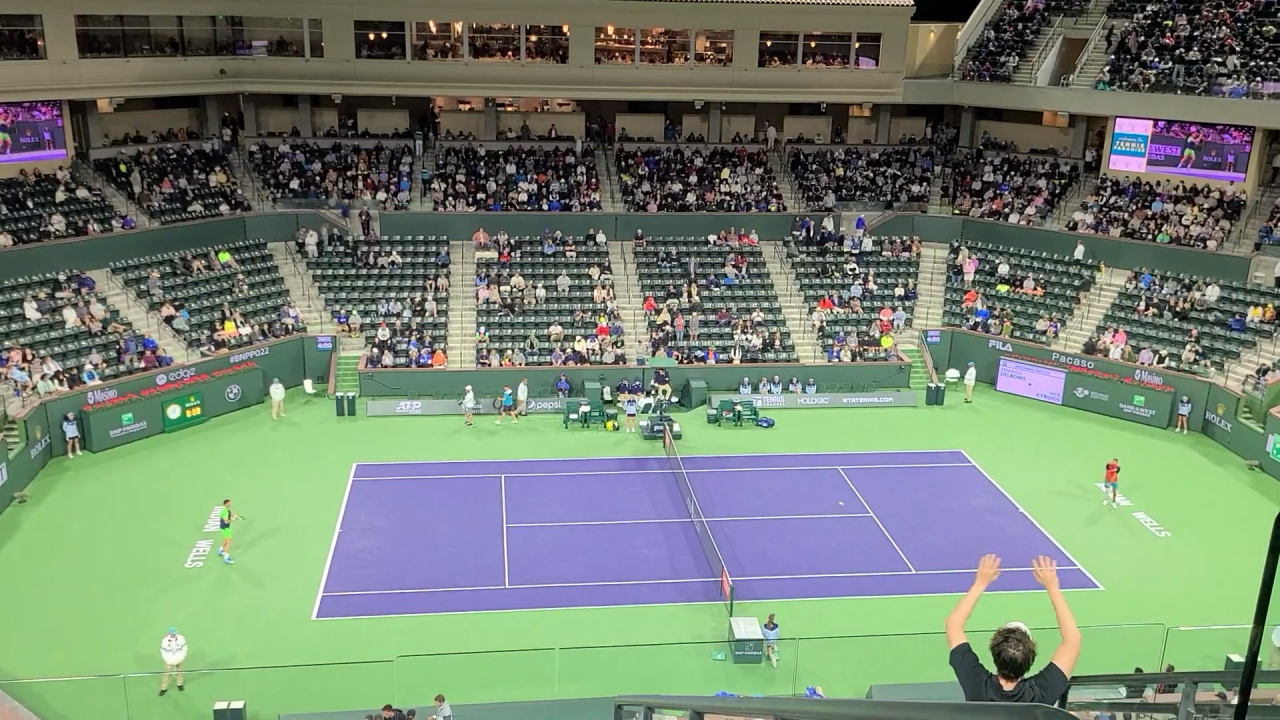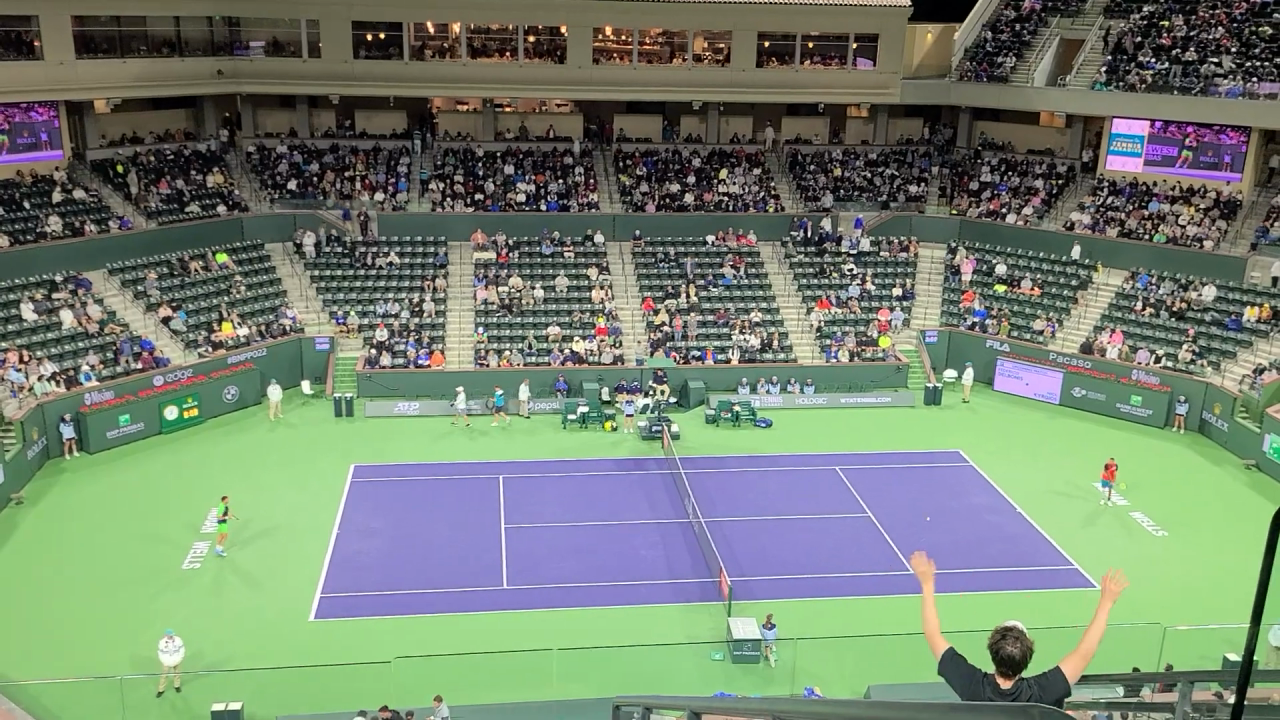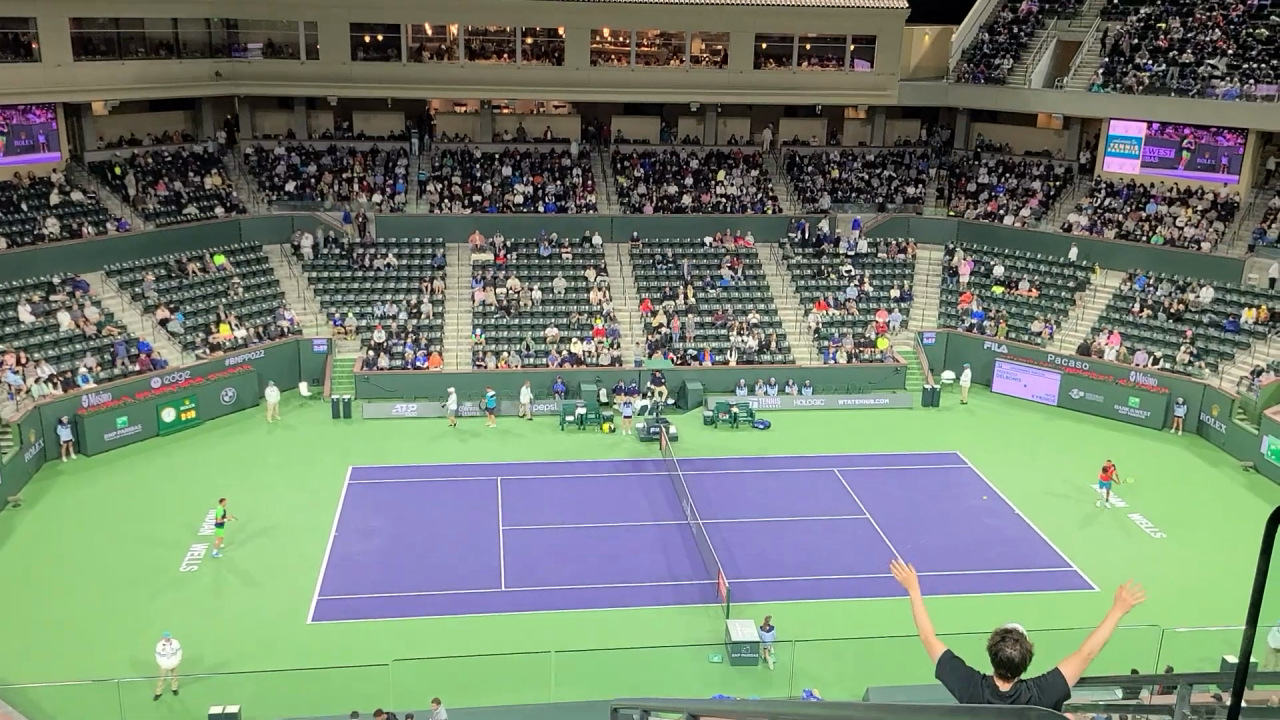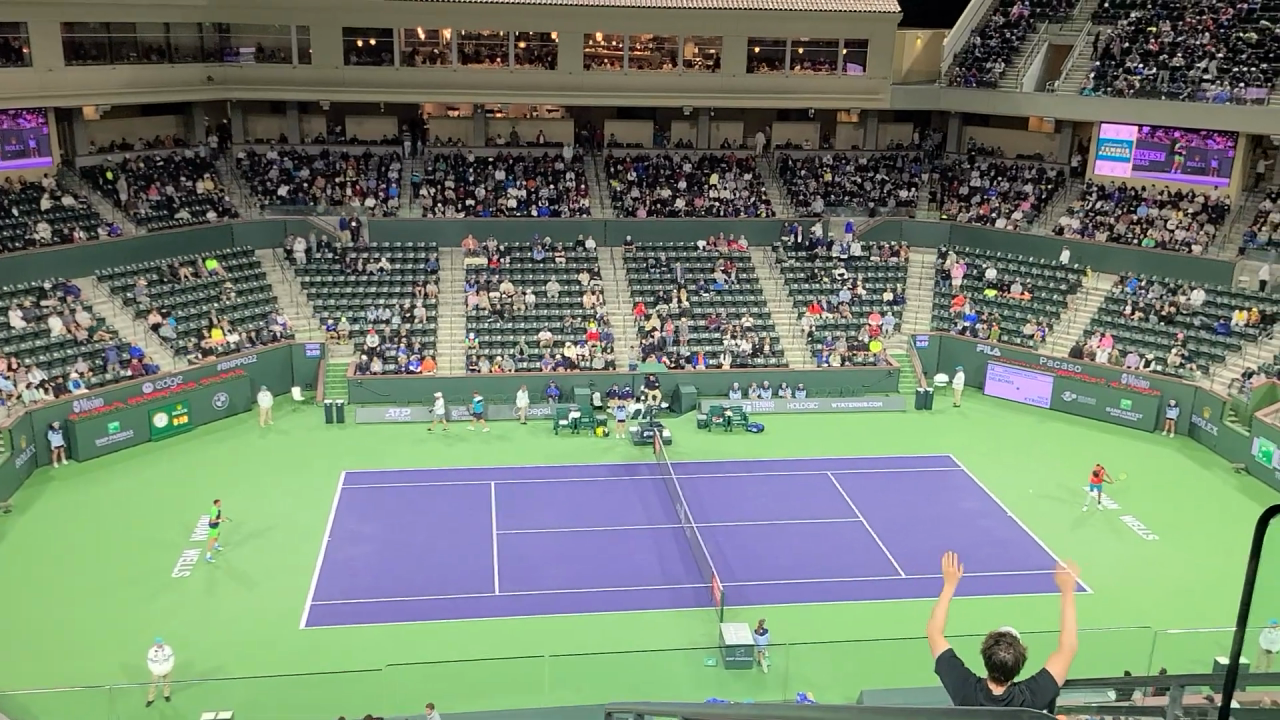
dt=0.2s
person 1, frame 1
left shoulder: (977, 684)
right shoulder: (1040, 693)
left elbow: (953, 625)
right elbow: (1072, 639)
left wrist: (980, 584)
right wrist: (1053, 588)
person 1, frame 2
left shoulder: (973, 684)
right shoulder: (1038, 690)
left elbow: (933, 634)
right elbow: (1085, 651)
left wrist: (927, 585)
right wrist: (1106, 603)
person 1, frame 3
left shoulder: (969, 690)
right shoulder: (1038, 697)
left elbow: (929, 637)
right elbow: (1086, 652)
left wrist: (914, 589)
right wrist: (1118, 610)
person 1, frame 4
left shoulder: (965, 688)
right shoulder: (1031, 697)
left elbow: (933, 632)
right elbow: (1068, 647)
left wrist: (949, 586)
right wrist: (1068, 594)
